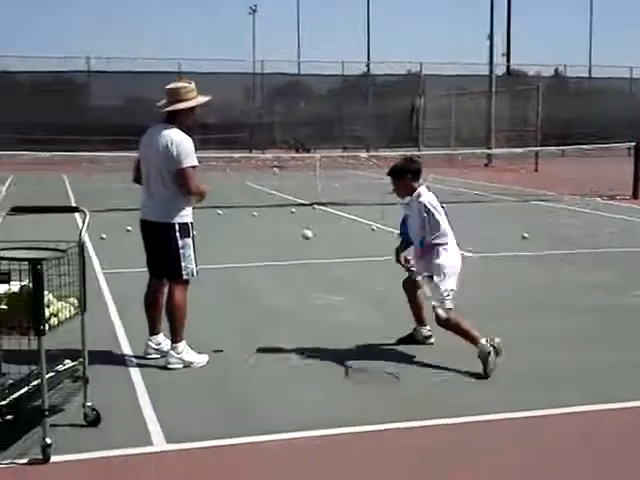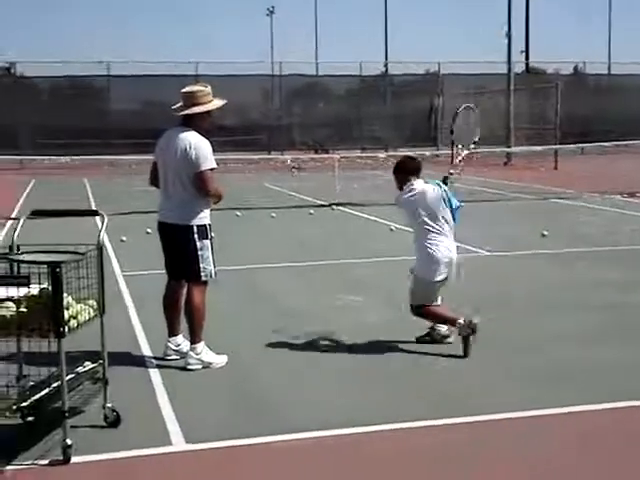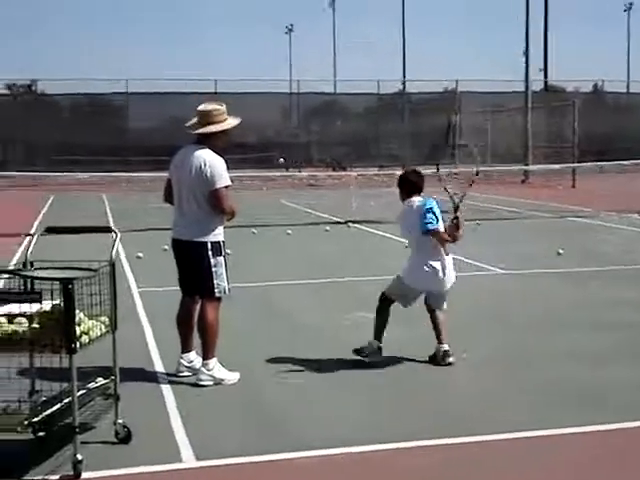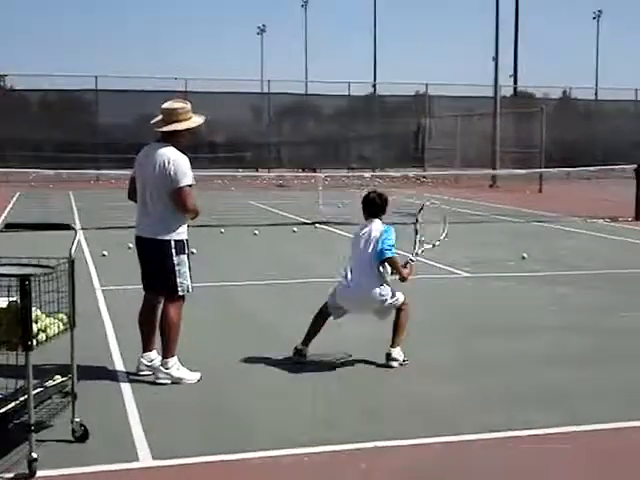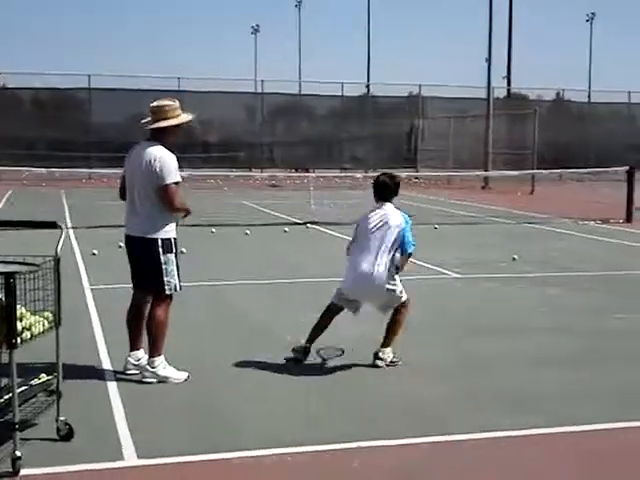
dt=0.2s
person 1, frame 1
left shoulder: (150, 135)
right shoulder: (180, 140)
left elbow: (138, 177)
right elbow: (190, 185)
right wrist: (202, 191)
left hip: (150, 218)
right hip: (173, 221)
left knee: (157, 280)
right knee: (178, 283)
left ankle: (155, 340)
right ankle: (177, 349)
person 1, frame 2
left shoulder: (165, 138)
right shoulder: (198, 143)
left elbow: (154, 179)
right elbow: (209, 188)
right wrist: (219, 194)
left hip: (167, 220)
right hip: (191, 223)
left knee: (176, 282)
right knee: (197, 284)
left ankle: (174, 341)
right ankle: (196, 350)
person 1, frame 3
left shoulder: (180, 156)
right shoulder: (213, 161)
left elbow: (169, 196)
right elbow: (223, 206)
right wrist: (232, 211)
left hip: (181, 237)
right hip: (205, 240)
left knee: (190, 298)
right knee: (211, 301)
left ankle: (187, 358)
right ankle: (209, 367)
person 1, frame 4
left shoulder: (144, 153)
right shoulder: (177, 159)
left elbow: (133, 194)
right elbow: (186, 204)
right wrist: (195, 210)
left hip: (145, 235)
right hip: (168, 239)
left knee: (152, 297)
right knee: (174, 300)
left ankle: (148, 357)
right ankle: (168, 365)
person 1, frame 5
left shoulder: (135, 152)
right shoulder: (164, 157)
left elbow: (124, 193)
right elbow: (173, 202)
right wrist: (186, 208)
left hip: (135, 234)
right hip: (157, 237)
left knee: (141, 295)
right knee: (161, 299)
left ankle: (135, 356)
right ankle: (155, 364)
person 2, frame 1
left shoulder: (425, 203)
right shoulder: (410, 206)
left elbow: (440, 237)
right elbow: (407, 239)
left wrist: (419, 259)
right wrist: (401, 253)
left hip: (443, 261)
right hip: (428, 259)
left knee: (442, 316)
right knee: (409, 284)
left ankle: (486, 346)
right ankle: (422, 331)
person 2, frame 2
left shoulder: (402, 198)
right shoulder: (439, 189)
right elbow: (453, 216)
left hip: (430, 255)
right hip: (449, 252)
left knee: (420, 308)
right knee: (425, 288)
left ankle: (463, 324)
right ankle: (440, 330)
person 2, frame 3
left shoulder: (403, 215)
right shoulder: (428, 205)
right elbow: (432, 231)
left wrist: (450, 231)
right wrist: (449, 238)
left hip: (418, 270)
right hip: (441, 270)
left knee: (385, 299)
right knee: (433, 306)
left ankle: (376, 345)
right ankle: (443, 348)
person 2, frame 4
left shoulder: (359, 234)
right shoulder: (386, 231)
right elbow: (388, 256)
left wrist: (398, 265)
right wrist: (403, 272)
left hip: (347, 290)
right hip: (372, 292)
left knee: (325, 311)
right knee: (402, 305)
left ankle: (302, 348)
right ankle: (395, 352)
person 2, frame 5
left shoulder: (364, 219)
right shoulder: (401, 218)
right elbow: (406, 252)
right wrist: (399, 267)
left hip: (355, 275)
right hip: (380, 277)
left knee: (333, 308)
right knee: (403, 305)
left ankle: (306, 347)
right ankle: (384, 352)
